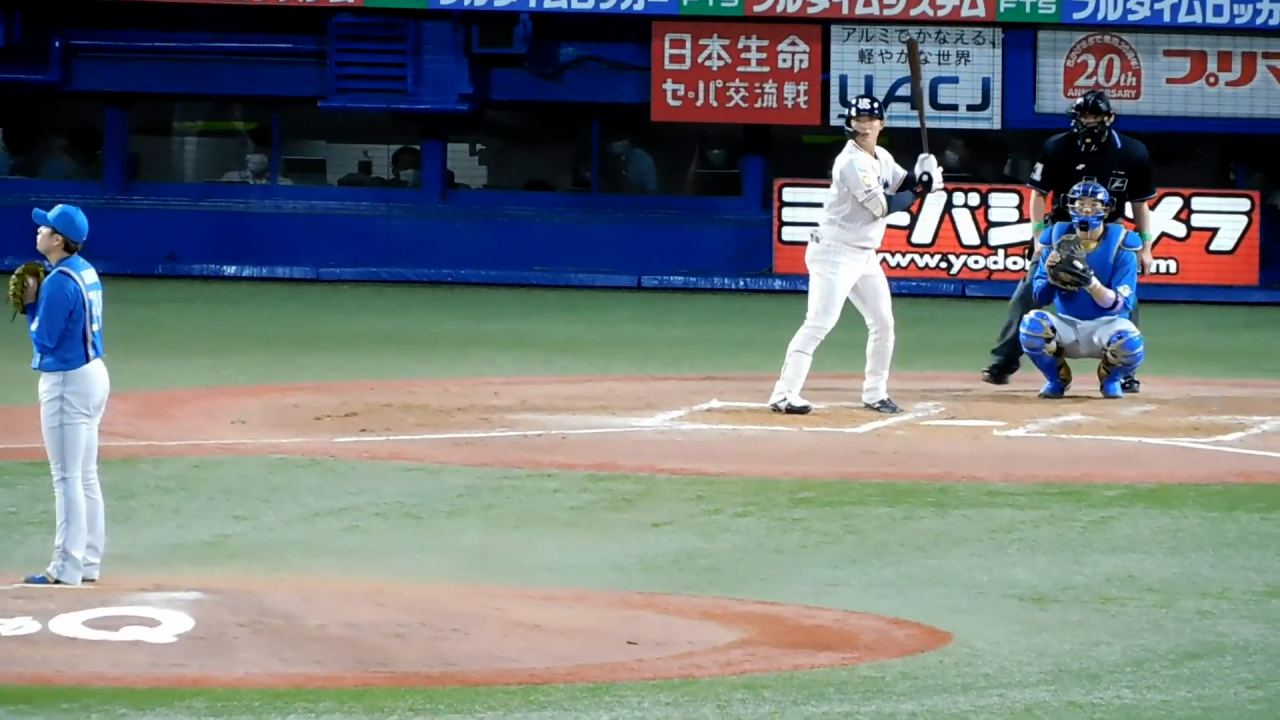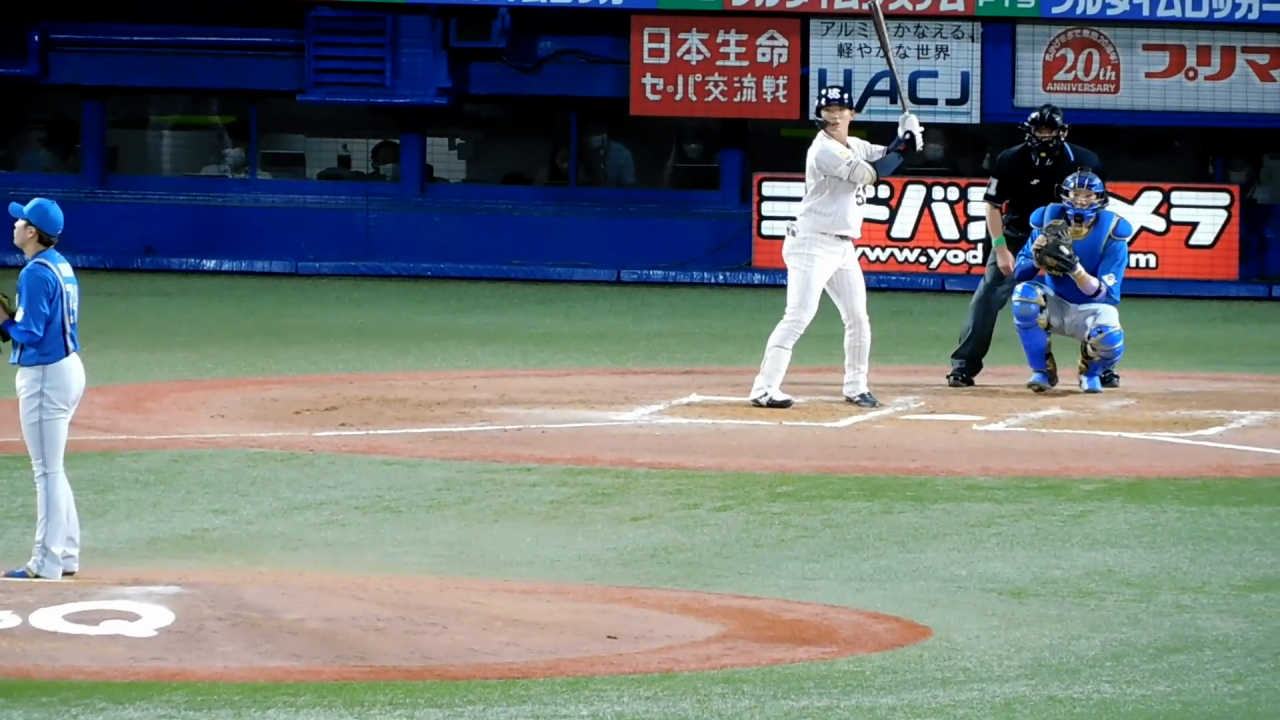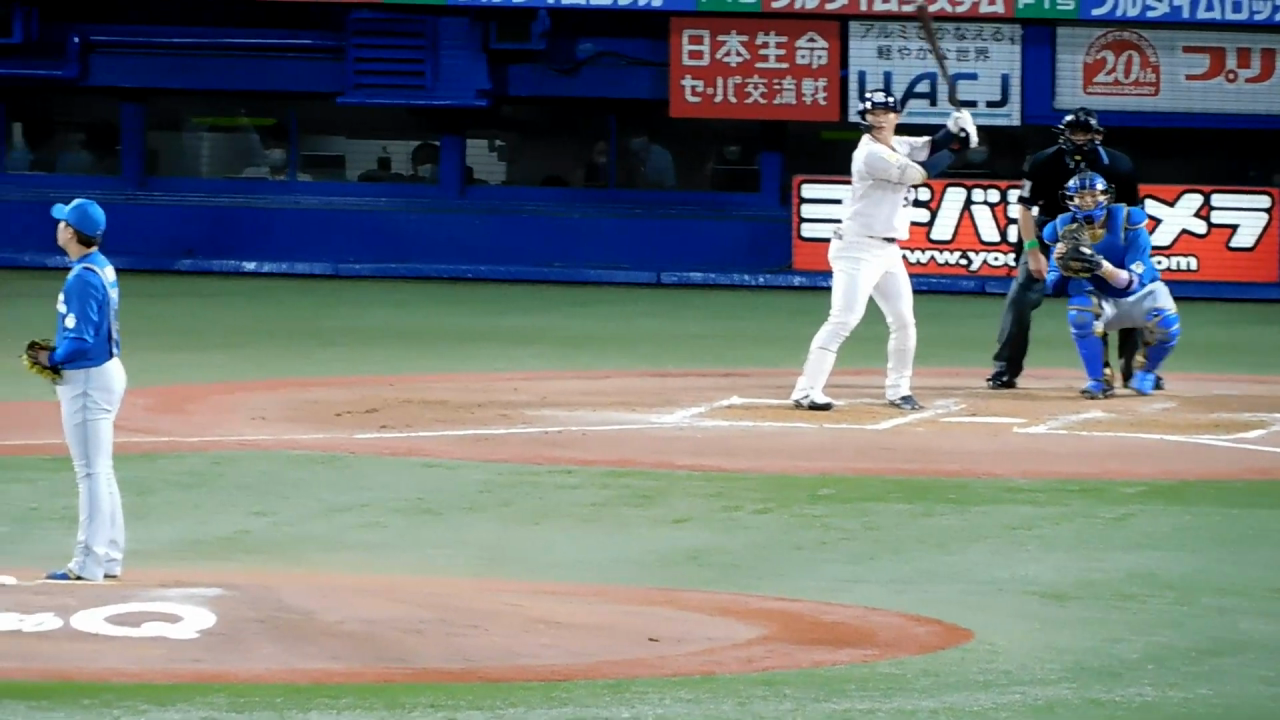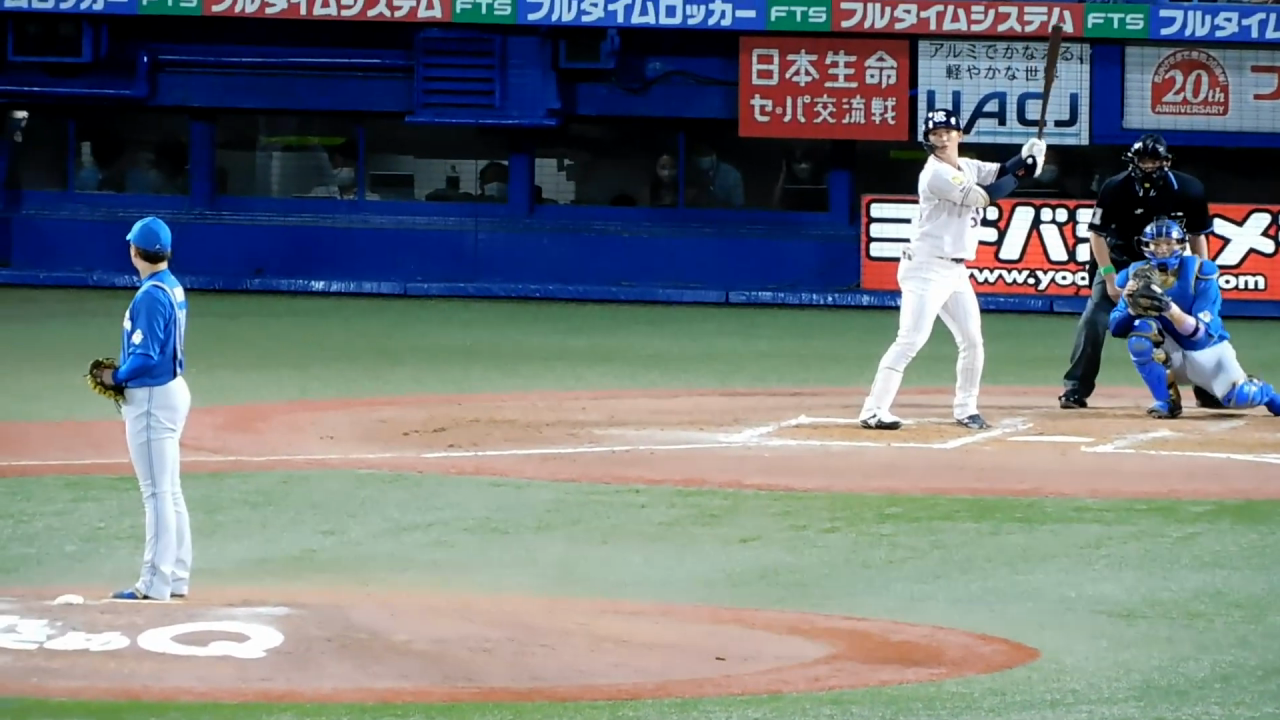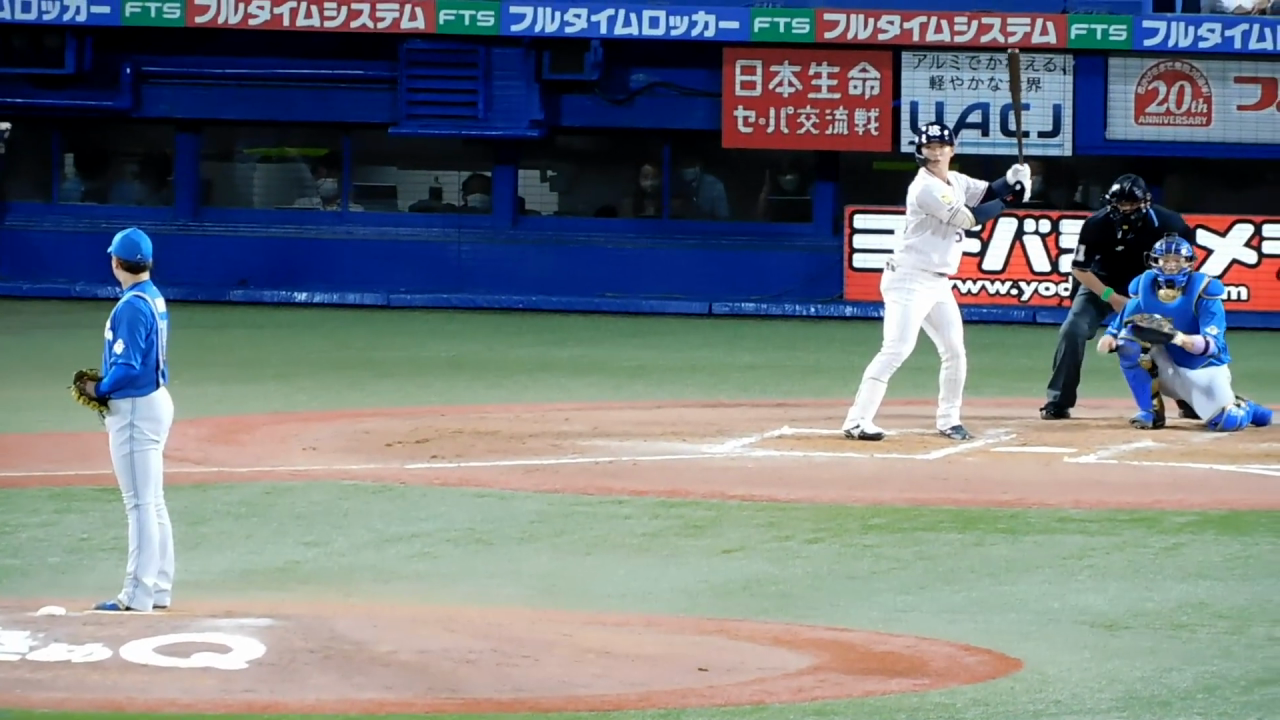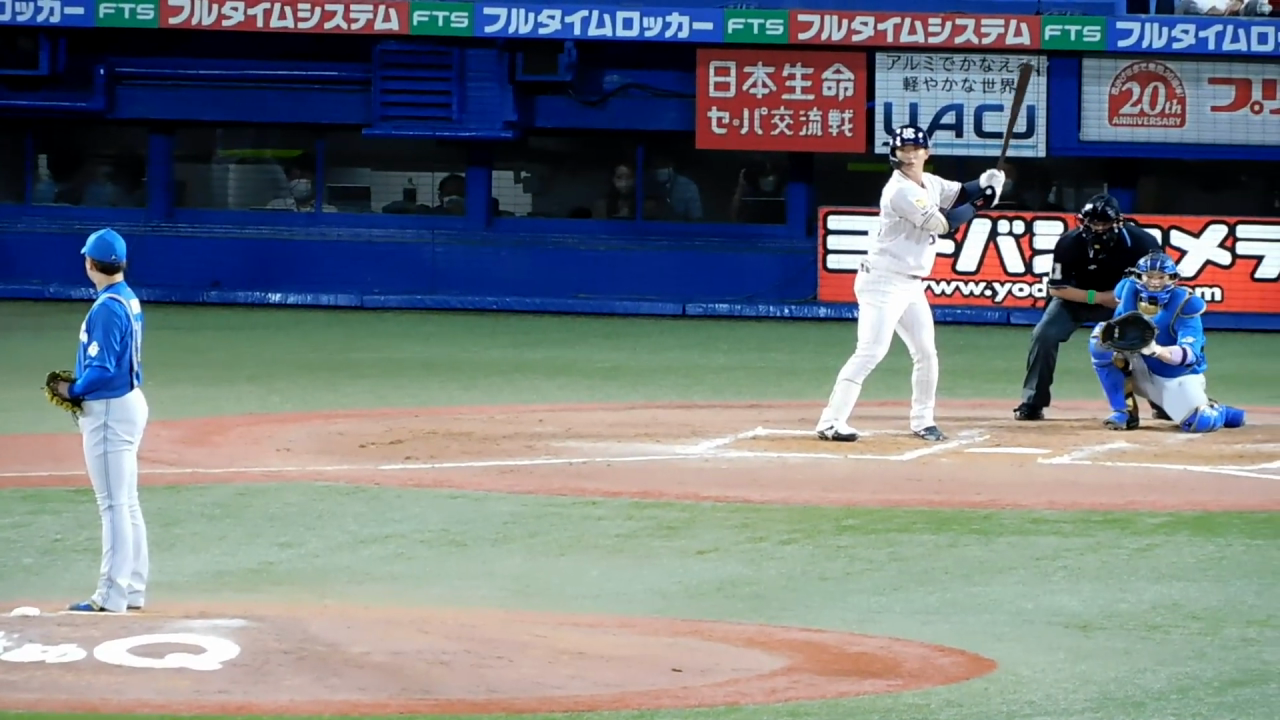
dt=0.4s
person 1, frame 1
left shoulder: (59, 281)
right shoulder: (85, 271)
left elbow: (44, 341)
left wrist: (31, 305)
right wrist: (38, 302)
left hip: (68, 382)
right hip: (92, 374)
left knee: (67, 477)
right knee: (85, 476)
left ankle: (67, 569)
right ankle: (88, 561)
person 1, frame 2
left shoulder: (35, 273)
right shoulder: (60, 265)
left hip: (45, 376)
right hip: (66, 369)
left knee: (47, 471)
right knee: (52, 469)
left ankle: (47, 564)
right ankle: (66, 554)
person 1, frame 3
left shoulder: (81, 278)
right shoulder: (102, 267)
left elbow: (80, 341)
left wrist: (50, 359)
right wrist: (57, 354)
left hip: (87, 380)
right hip: (104, 371)
left knee: (91, 472)
right knee: (101, 471)
left ankle: (88, 565)
right ankle: (109, 557)
person 1, frame 4
left shoulder: (150, 295)
right shoulder: (173, 288)
left elbow: (145, 356)
left wrist: (115, 377)
right wrist: (123, 374)
left hip: (152, 398)
right hip: (170, 390)
left knee: (156, 491)
right knee: (169, 490)
left ankle: (155, 584)
right ankle: (175, 577)
person 1, frame 5
left shoulder: (131, 305)
right shoulder: (155, 298)
left elbow: (127, 367)
left wrist: (98, 389)
right wrist: (107, 385)
left hip: (135, 409)
right hip: (153, 400)
left knee: (139, 503)
right knee: (152, 501)
left ankle: (138, 594)
right ankle: (158, 587)
person 1, frame 6
left shoulder: (106, 307)
right shoulder: (129, 300)
left elbow: (101, 369)
left wrist: (71, 390)
right wrist: (80, 386)
left hip: (109, 411)
right hip: (127, 402)
left knee: (113, 503)
right knee: (127, 502)
left ankle: (112, 596)
right ankle: (132, 589)
person 2, frame 1
left shoulder: (882, 157)
right shoulder: (851, 162)
left elbow: (902, 184)
right elbow: (882, 206)
left wrist: (921, 173)
right wrist: (919, 190)
left hip: (866, 254)
right hip: (835, 252)
left knee: (883, 322)
right knee: (819, 323)
left ankle: (875, 392)
right ankle: (784, 394)
person 2, frame 2
left shoulder: (854, 145)
right shoulder: (824, 150)
left elbow: (884, 156)
right elbow: (870, 174)
left wrist: (902, 137)
right wrist: (905, 148)
left hip: (843, 246)
right hip: (812, 243)
left knee: (858, 318)
right knee: (798, 316)
left ankle: (856, 387)
right ankle: (764, 389)
person 2, frame 3
left shoulder: (898, 145)
right shoulder: (870, 153)
left elbow: (932, 145)
right elbow: (921, 173)
left wrist: (954, 129)
right wrist: (956, 147)
left hip: (888, 249)
right hip: (858, 247)
left knee: (903, 322)
right knee: (842, 319)
left ankle: (898, 389)
right ankle: (806, 390)
person 2, frame 4
left shoulder: (967, 167)
right shoulder: (936, 174)
left elbow: (1000, 173)
right elbow: (984, 197)
left wrist: (1025, 157)
right wrist: (1022, 173)
left hip: (956, 269)
right hip: (926, 267)
left knee: (972, 341)
right knee: (910, 340)
left ankle: (965, 409)
right ankle: (874, 410)
person 2, frame 5
left shoulder: (955, 181)
right shoulder: (925, 188)
left elbow: (987, 192)
right elbow: (970, 219)
left wrist: (1010, 180)
right wrist: (1009, 199)
left hip: (938, 281)
right hip: (909, 279)
left knee: (955, 351)
right knee: (895, 350)
left ankle: (948, 419)
right ankle: (857, 421)
person 2, frame 6
left shoulder: (929, 182)
right shoulder: (900, 190)
left elbow: (959, 194)
right elbow: (943, 224)
left wrist: (983, 184)
right wrist: (981, 203)
left hip: (911, 283)
right hip: (884, 280)
left knee: (926, 353)
right knee: (870, 352)
left ankle: (922, 420)
right ankle: (831, 422)
person 3, frame 1
left shoulder: (1133, 153)
right shoulder: (1057, 147)
left elbow: (1141, 203)
right elbow: (1038, 193)
left wrist: (1145, 246)
right wrist: (1038, 236)
right knee: (1029, 291)
right ankle: (1002, 360)
person 3, frame 2
left shoulder: (1085, 162)
right shoulder: (1010, 160)
right elbow: (993, 207)
right wrist: (1001, 249)
right hip: (1017, 236)
right knee: (989, 295)
right ankle: (963, 366)
person 3, frame 3
left shoulder: (1118, 166)
right shoulder: (1043, 163)
right elbow: (1025, 208)
right wrist: (1033, 252)
right knee: (1020, 298)
left ankle: (1138, 369)
right ankle: (1005, 369)
person 3, frame 4
left shoulder: (1189, 189)
right shoulder: (1114, 189)
left elbow: (1197, 236)
right elbow: (1097, 235)
right wrist: (1109, 278)
right hip: (1121, 261)
right knee: (1094, 319)
left ankle: (1208, 390)
right ankle: (1076, 389)
person 3, frame 5
left shoulder: (1169, 223)
right shoulder: (1096, 225)
right elbow: (1079, 270)
right wrist: (1111, 297)
right hip: (1102, 285)
right knee: (1073, 331)
right ankle: (1058, 402)
person 3, frame 6
left shoulder: (1143, 243)
right shoulder: (1069, 244)
right elbow: (1056, 289)
right wrist: (1097, 297)
right hip: (1077, 297)
right knee: (1044, 334)
right ankle: (1032, 403)
person 4, frame 1
left shoulder: (1121, 246)
right shoulder: (1057, 239)
left elbow: (1121, 305)
right elbow: (1041, 297)
left wrist: (1091, 283)
right wrist: (1051, 275)
left hip: (1106, 324)
right hip: (1067, 324)
left knee: (1131, 345)
right knee: (1031, 326)
left ankle: (1110, 378)
right ankle: (1057, 378)
person 4, frame 2
left shoulder: (1112, 233)
right shoulder: (1048, 221)
left elbow: (1104, 293)
right elbow: (1019, 275)
left wrist: (1076, 270)
right wrist: (1036, 260)
left hip: (1094, 309)
right hip: (1056, 304)
left knee: (1110, 341)
right knee: (1024, 293)
left ankle: (1090, 371)
right ankle: (1043, 371)
person 4, frame 3
left shoulder: (1127, 224)
right shoulder: (1063, 231)
left elbow: (1133, 281)
right elbow: (1054, 289)
left wrist: (1100, 265)
right wrist: (1061, 267)
left hip: (1142, 292)
right hip: (1102, 298)
left knee: (1166, 324)
right knee: (1080, 312)
left ankle: (1146, 369)
right ankle: (1099, 380)
person 4, frame 4
left shoulder: (1199, 274)
right shoulder: (1138, 276)
left elbow: (1202, 333)
right elbow: (1116, 329)
left wrist: (1170, 309)
right wrist: (1132, 307)
left hip: (1207, 351)
right hip: (1172, 355)
left knee: (1240, 398)
right knee: (1140, 331)
left ankle: (1264, 394)
right ankle: (1167, 400)
person 4, frame 5
left shoulder: (1204, 291)
right shoulder: (1144, 288)
left elbow: (1214, 344)
right elbow: (1118, 331)
left wrist: (1179, 338)
right wrist: (1109, 340)
left hip: (1204, 371)
right hip: (1166, 369)
left knee: (1228, 421)
right knee: (1129, 334)
left ankle: (1244, 409)
right ankle: (1150, 411)
person 4, frame 6
left shoulder: (1184, 305)
right shoulder: (1129, 296)
left elbow: (1191, 355)
left wrist: (1155, 350)
left hip: (1179, 378)
right hip: (1141, 374)
left knee: (1201, 422)
right knee: (1102, 333)
left ankle: (1221, 412)
right ankle: (1123, 411)
